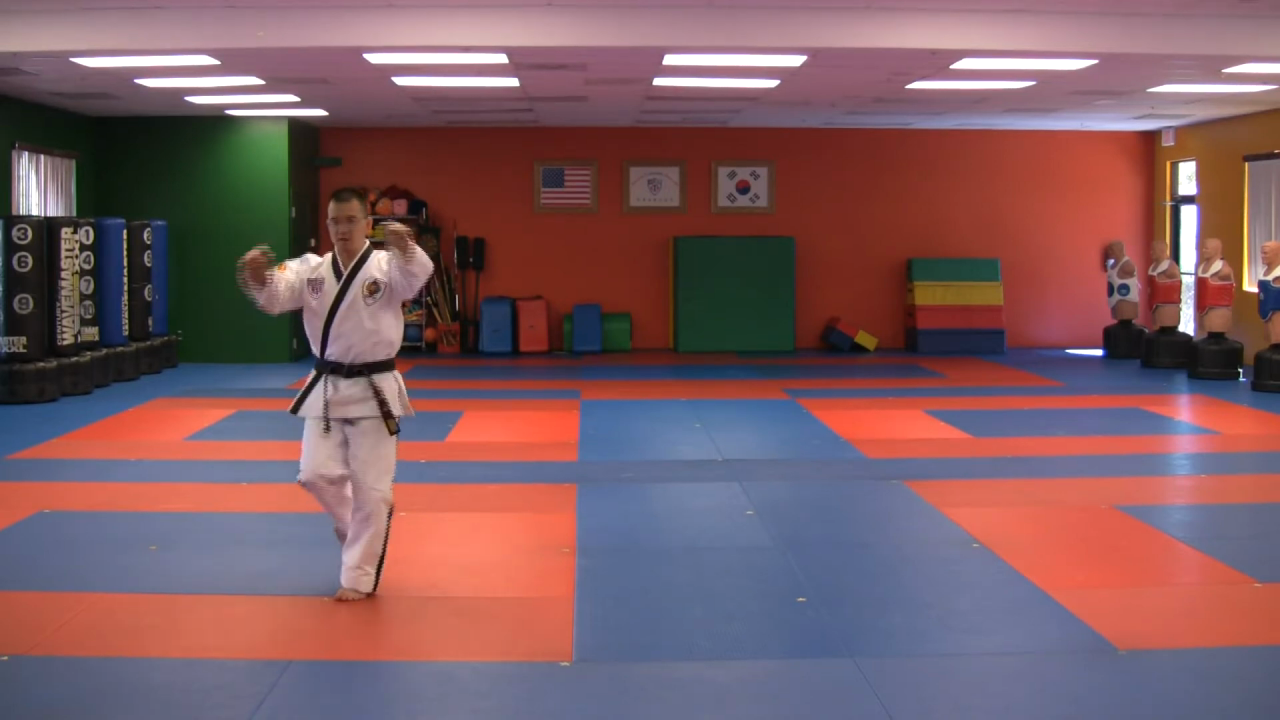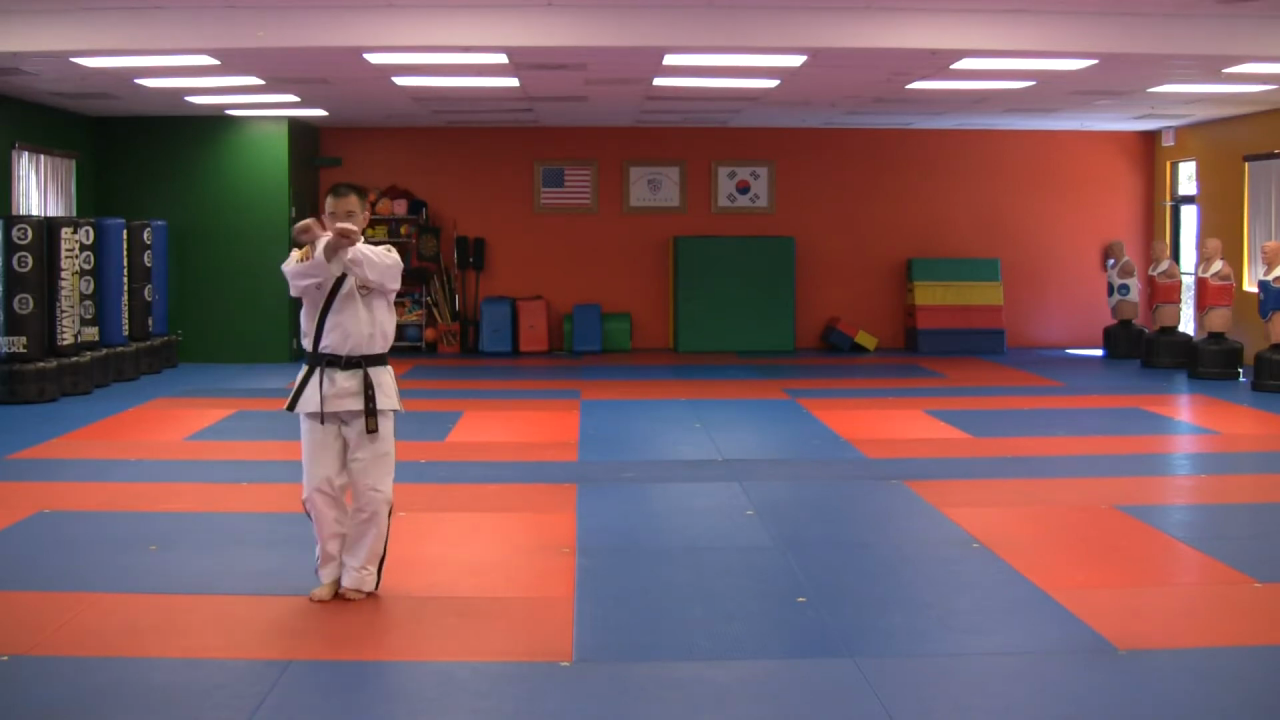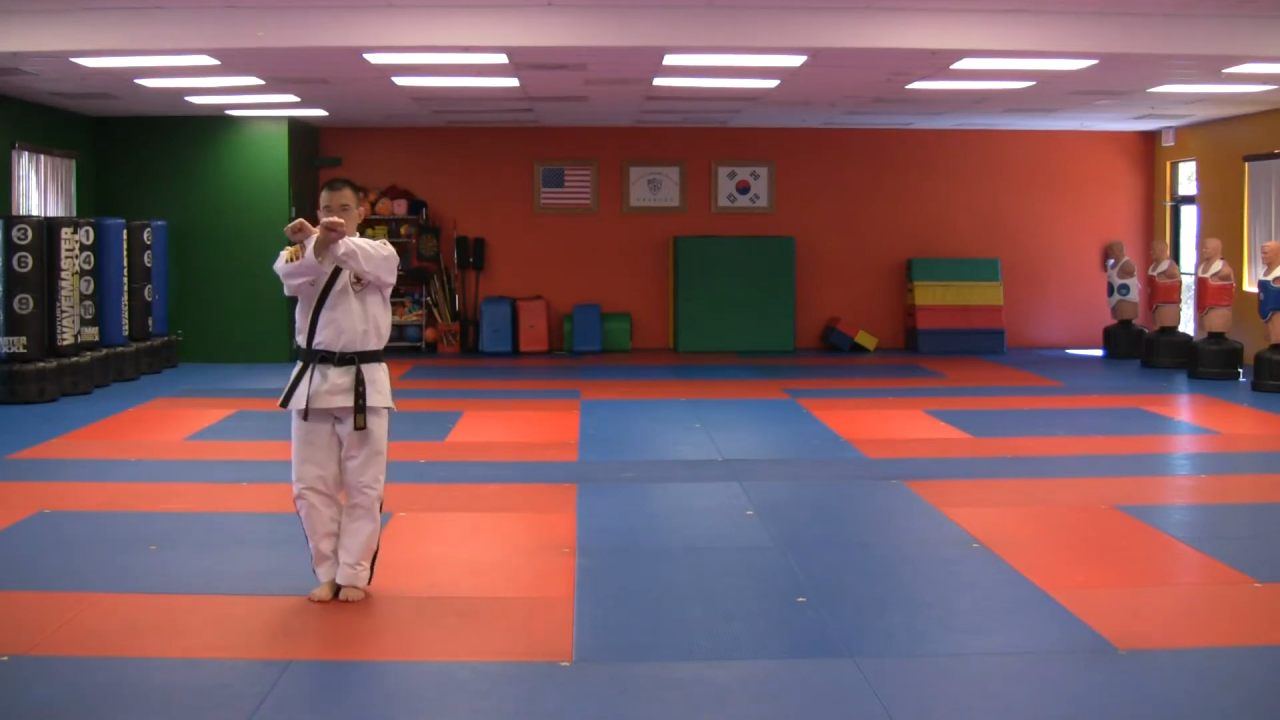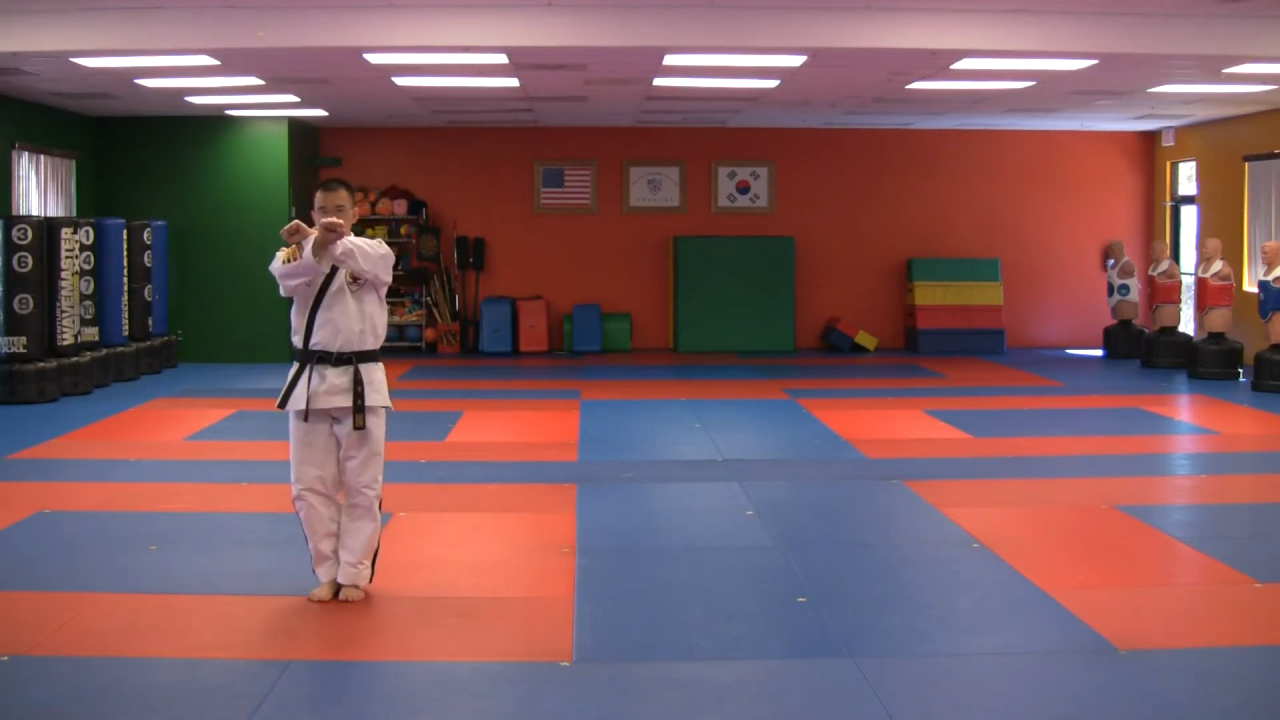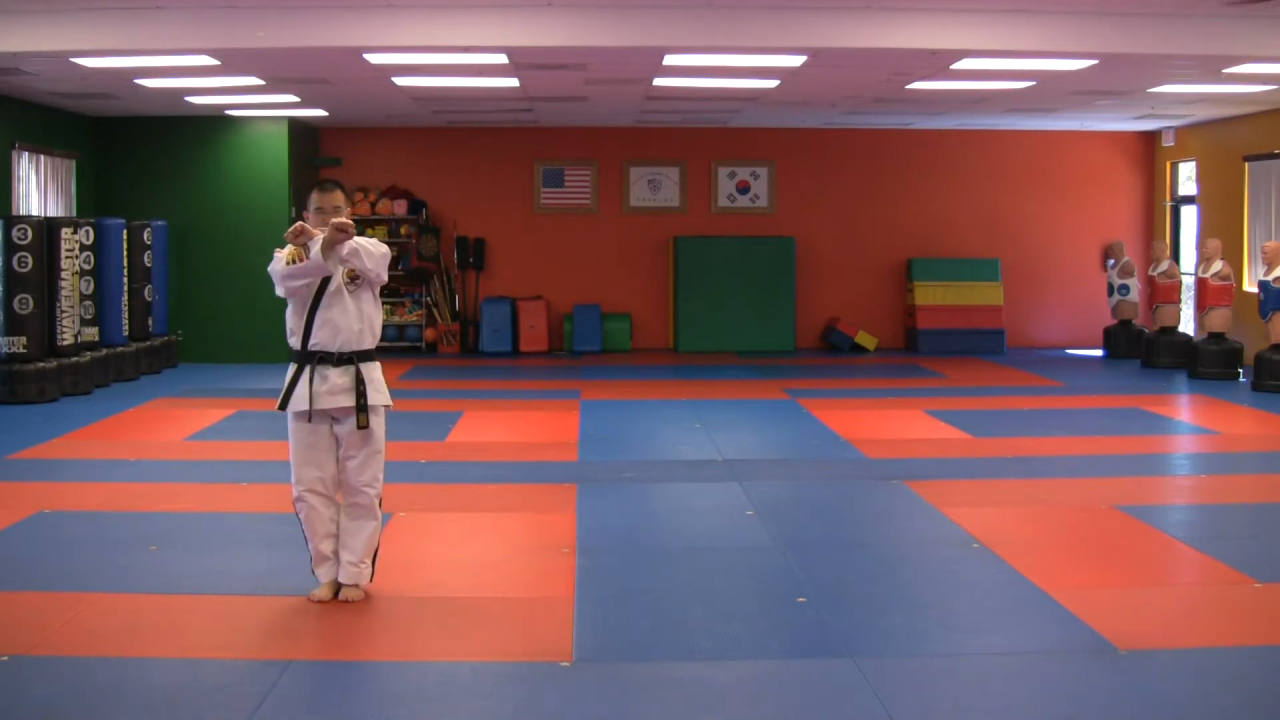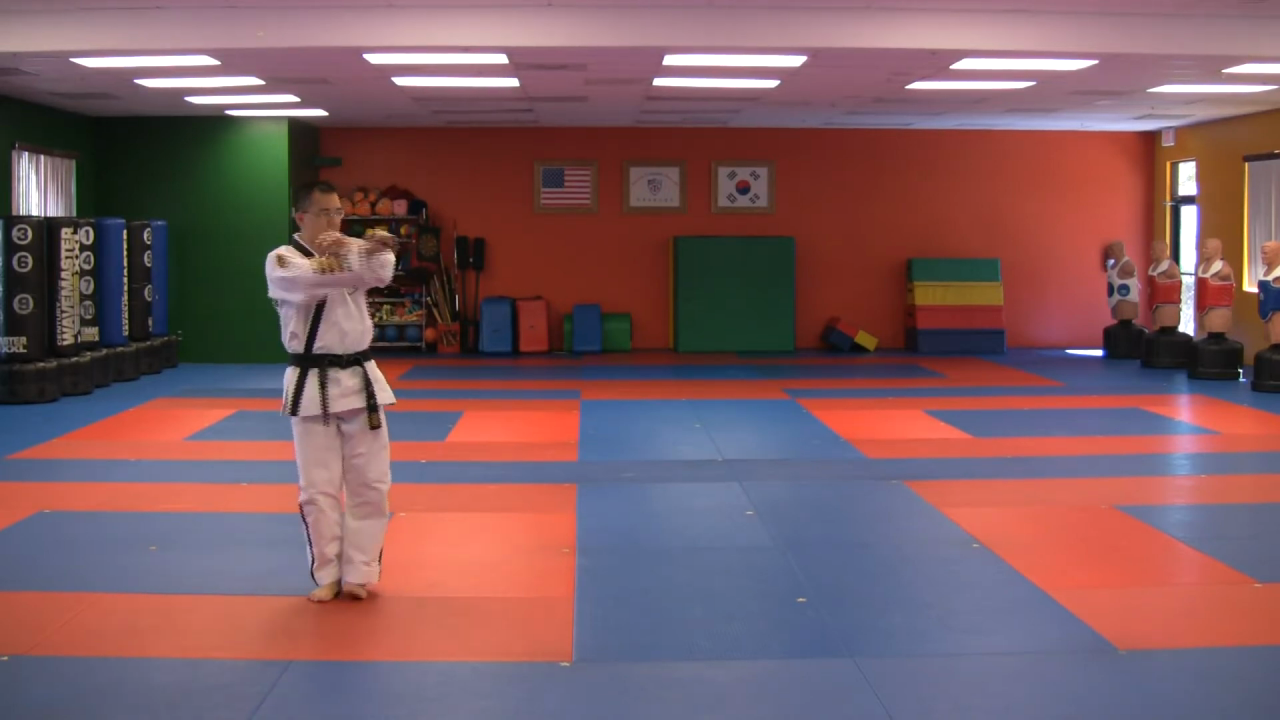
dt=0.4s
person 1, frame 1
left shoulder: (388, 265)
right shoulder: (310, 269)
left elbow: (419, 274)
right elbow: (274, 294)
left wrist: (404, 245)
right wrist: (257, 273)
left hip: (375, 391)
right hip: (326, 389)
left knee: (372, 489)
right knee: (315, 473)
left ankle: (359, 577)
right ankle: (352, 523)
person 1, frame 2
left shoulder: (383, 259)
right shoulder: (311, 256)
left elbow: (370, 266)
right elbow: (299, 274)
left wrist: (328, 241)
right wrist: (328, 246)
left hip: (369, 386)
right hip: (319, 385)
left knee: (372, 490)
right knee: (319, 487)
left ankle: (360, 576)
right ankle: (331, 573)
person 1, frame 3
left shoulder: (379, 254)
right shoulder: (304, 255)
left elbow: (369, 262)
right elbow: (290, 270)
left wrist: (329, 240)
right wrist: (318, 244)
left hip: (363, 382)
right hip: (313, 381)
left knee: (363, 486)
right knee: (312, 485)
left ankle: (353, 575)
right ankle: (328, 573)
person 1, frame 4
left shoulder: (374, 254)
right shoulder: (299, 255)
left elbow: (366, 260)
right elbow: (286, 272)
left wrist: (326, 240)
right wrist: (316, 243)
left hip: (360, 382)
right hip: (310, 381)
left knee: (362, 485)
right knee: (311, 485)
left ankle: (354, 574)
right ankle: (328, 573)
person 1, frame 5
left shoulder: (364, 253)
right shoulder: (291, 255)
left elbow: (374, 258)
right elbow: (289, 274)
left wrist: (331, 240)
right wrist: (324, 244)
left hip: (359, 380)
right hip: (309, 383)
left knee: (362, 485)
right knee: (311, 485)
left ankle: (353, 574)
right ankle: (328, 574)
person 1, frame 6
left shoulder: (341, 250)
right shoulder: (282, 261)
left elbow: (377, 270)
right elbow: (312, 279)
left wrist: (370, 250)
right wrist: (352, 254)
left hip: (360, 380)
right hip: (311, 387)
left knee: (371, 483)
right knee: (318, 487)
left ankle: (357, 572)
right ankle: (327, 575)
